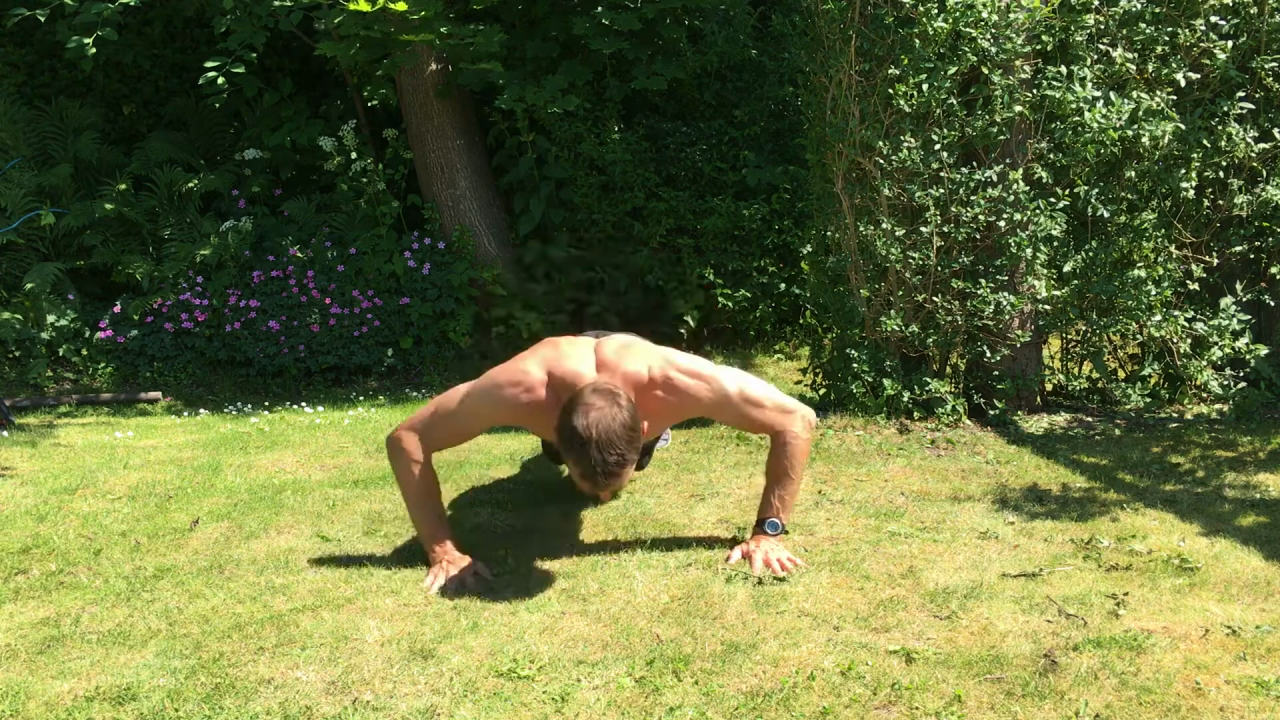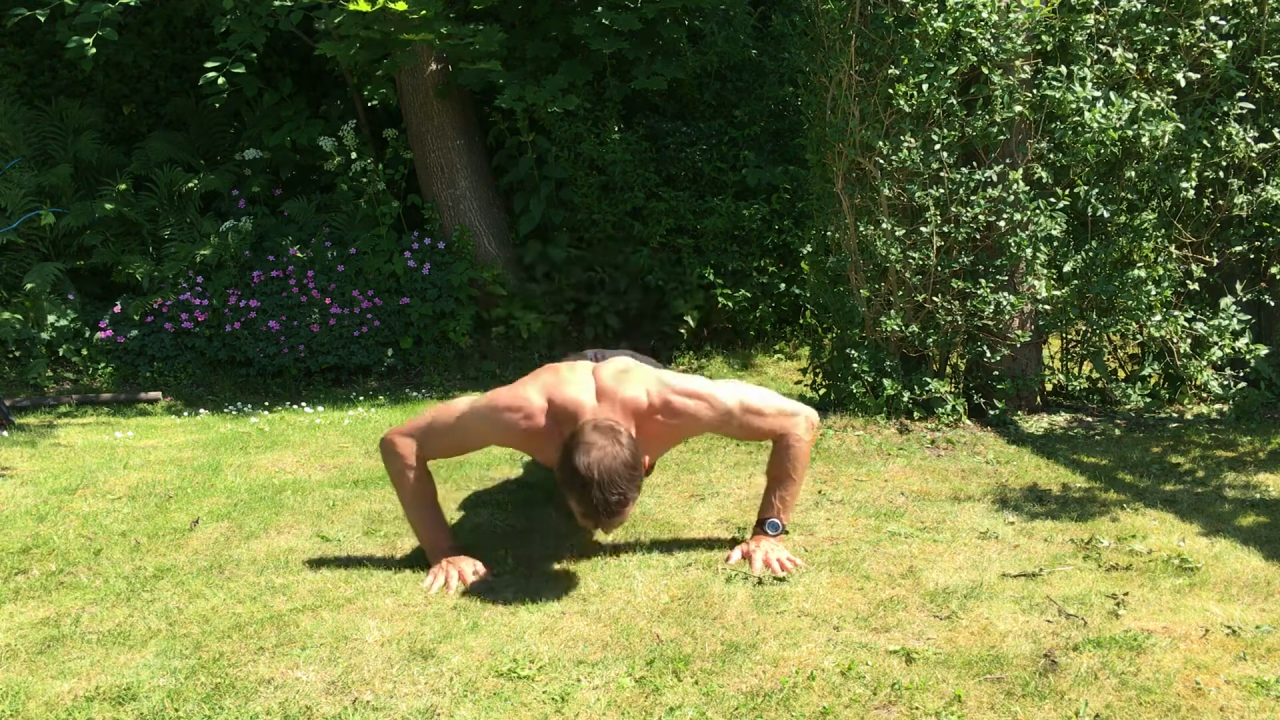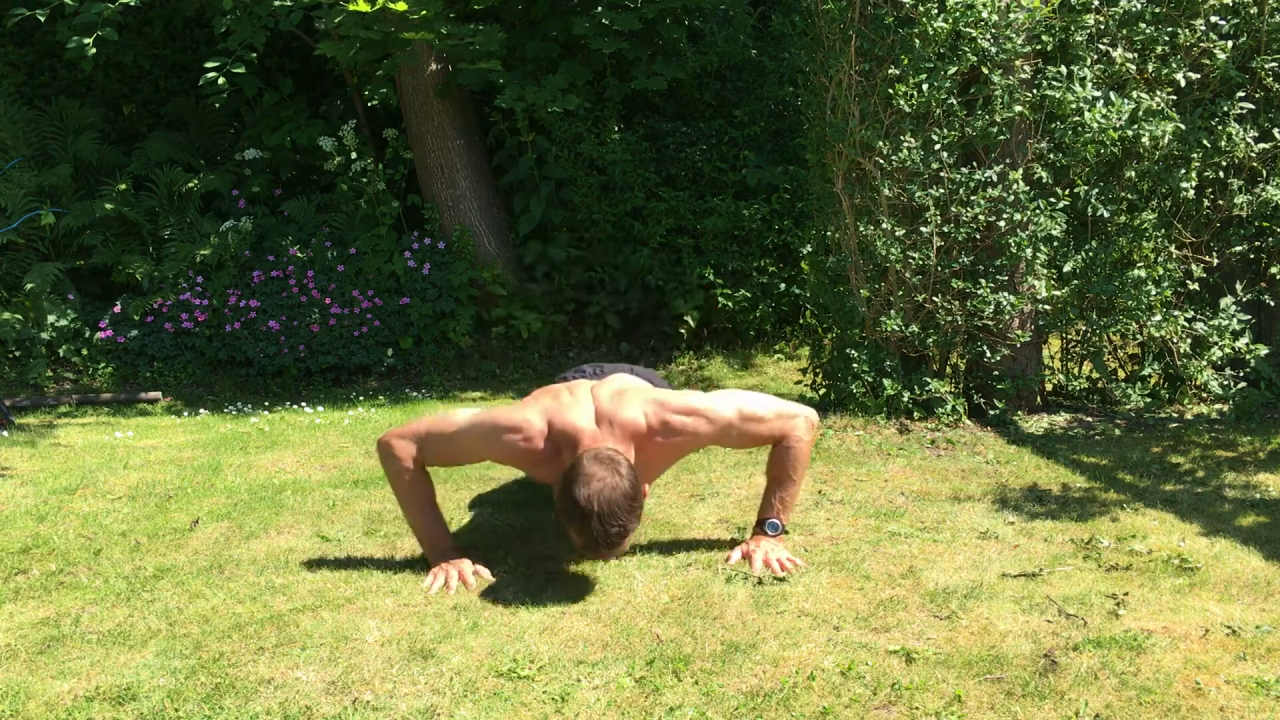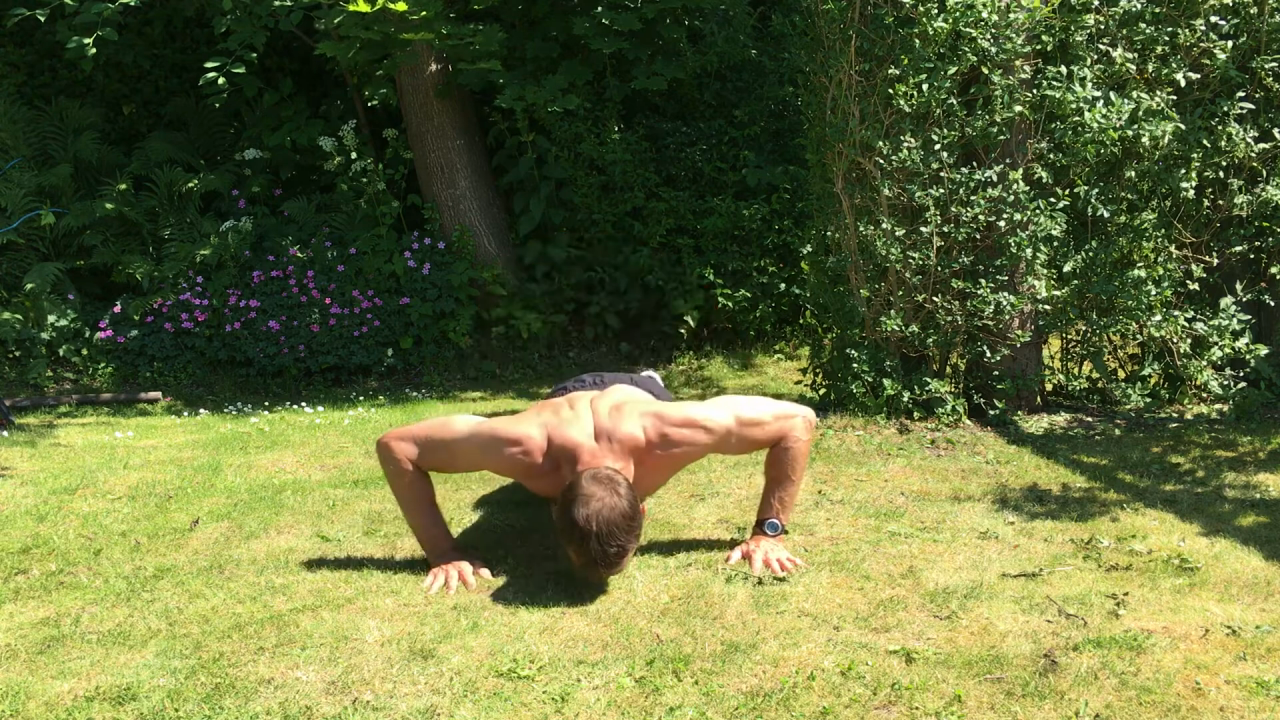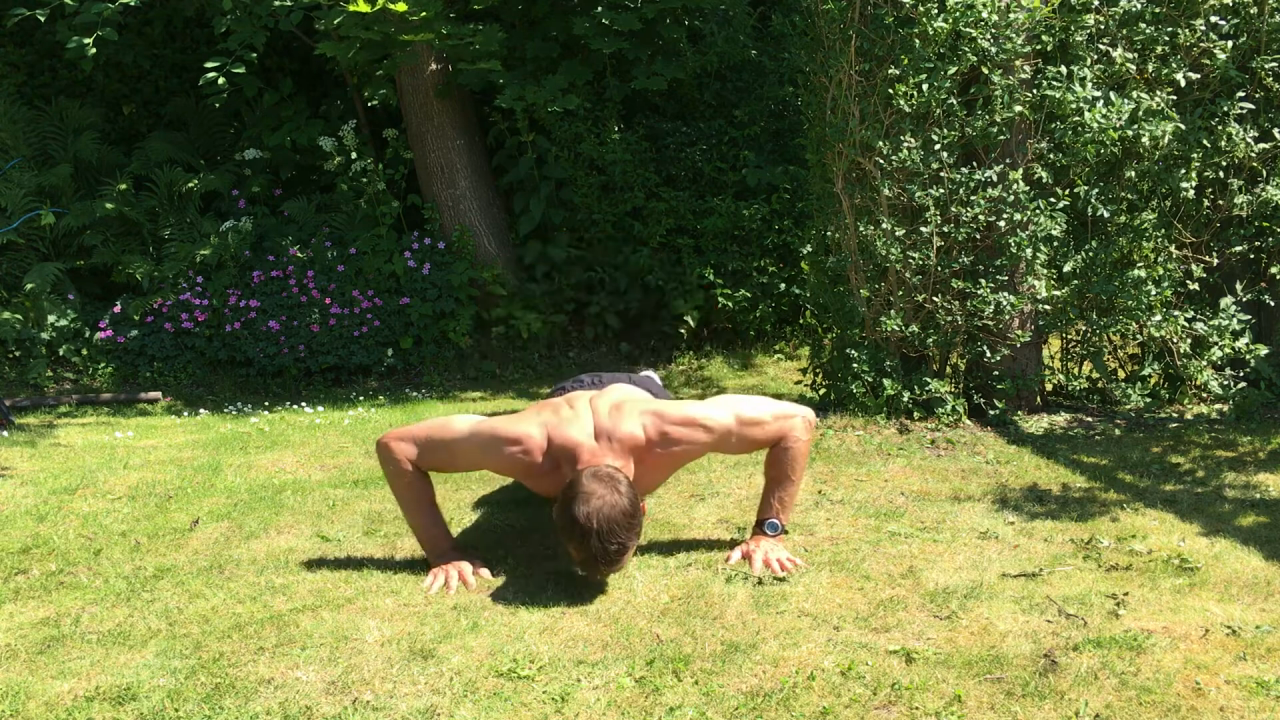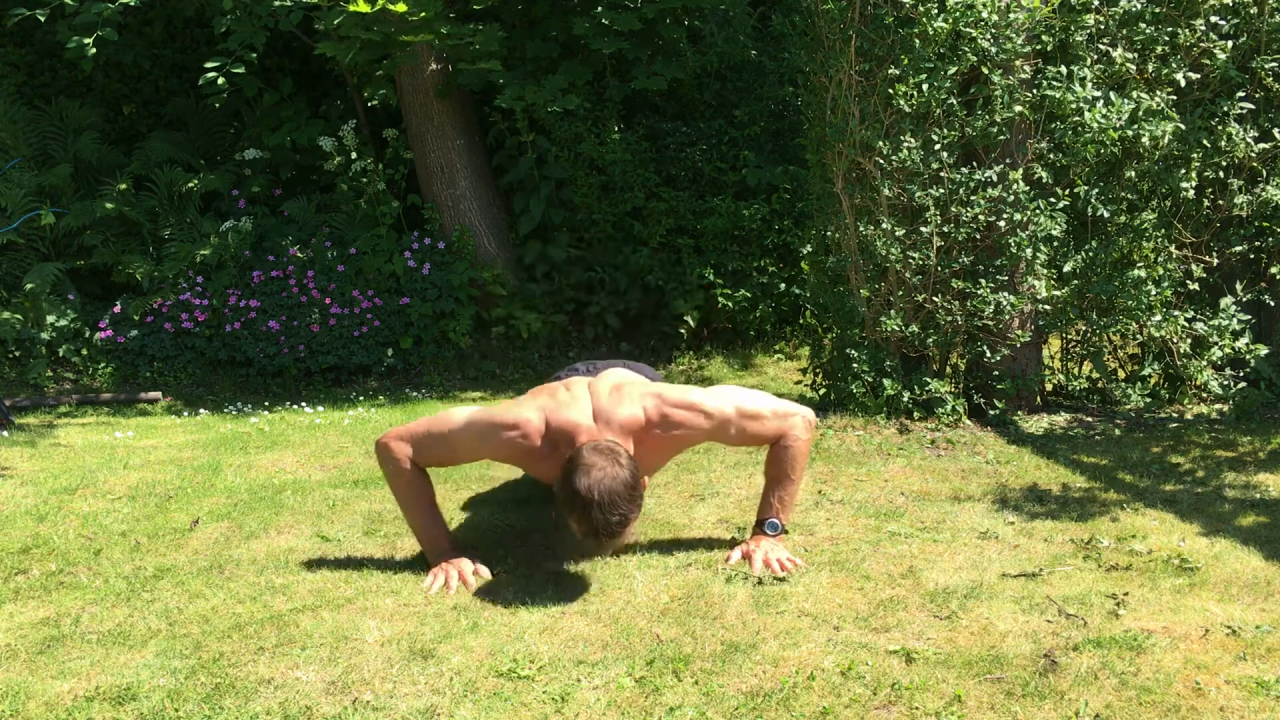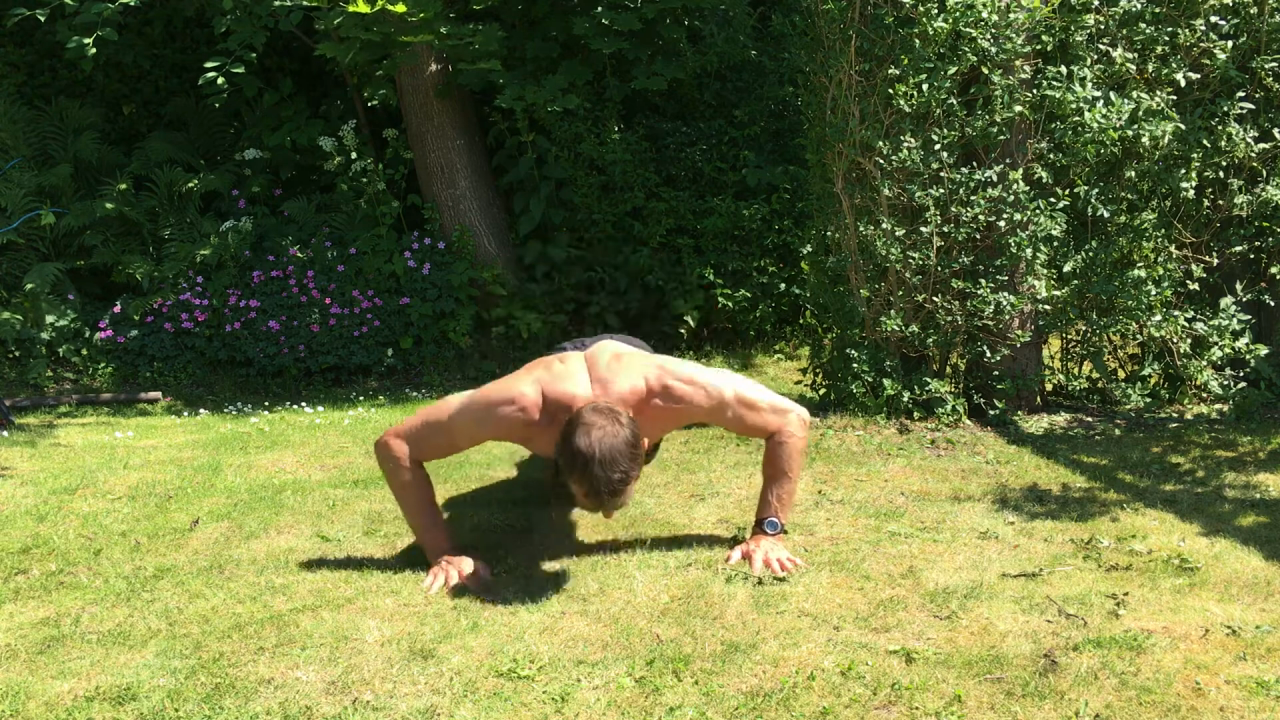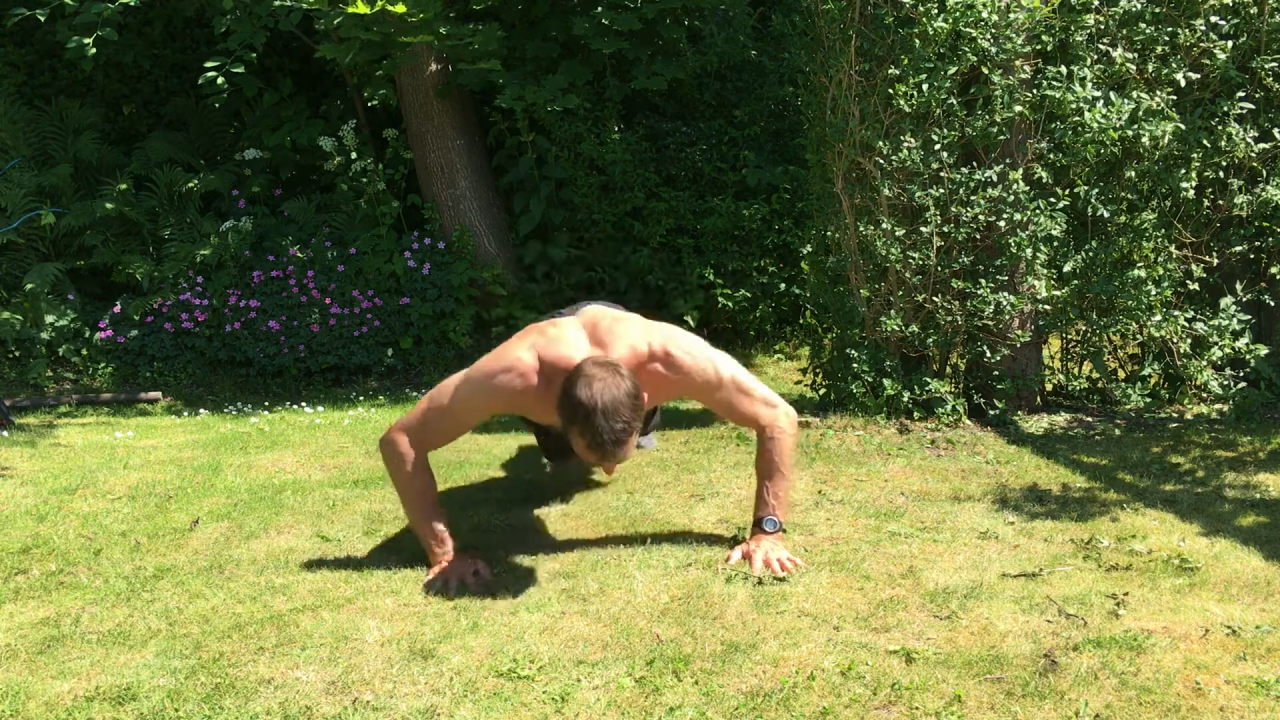
dt=0.1s
person 1, frame 1
left shoulder: (674, 384)
right shoulder: (524, 390)
left elbow: (798, 421)
right elbow: (404, 440)
left wrist: (768, 531)
right wrist: (442, 549)
person 1, frame 2
left shoulder: (676, 406)
right shoulder: (522, 414)
left elbow: (802, 423)
right elbow: (397, 444)
left wrist: (768, 531)
right wrist: (444, 553)
left hip: (638, 388)
person 1, frame 3
left shoulder: (670, 425)
right shoulder: (529, 437)
left elbow: (802, 423)
right elbow: (394, 445)
left wrist: (769, 532)
right wrist: (442, 552)
left hip: (636, 385)
right hip: (572, 387)
person 1, frame 4
left shoulder: (669, 436)
right shoulder: (525, 449)
left elbow: (800, 422)
right elbow: (393, 446)
left wrist: (769, 532)
right wrist: (442, 554)
left hip: (636, 394)
right hip: (571, 398)
left ankle: (648, 384)
person 1, frame 5
left shoulder: (673, 434)
right shoulder: (524, 447)
left elbow: (800, 422)
right elbow: (393, 447)
left wrist: (768, 533)
right wrist: (442, 554)
left hip: (637, 393)
right hip: (571, 400)
person 1, frame 6
left shoulder: (670, 421)
right shoulder: (524, 434)
left elbow: (800, 422)
right elbow: (392, 447)
left wrist: (769, 533)
right wrist: (441, 554)
left hip: (632, 379)
right hip: (569, 384)
person 1, frame 7
left shoulder: (676, 391)
right shoulder: (518, 407)
left elbow: (795, 420)
right elbow: (392, 445)
left wrist: (768, 530)
right wrist: (443, 554)
left hip: (624, 355)
person 1, frame 8
left shoulder: (673, 361)
right shoulder: (514, 377)
left elbow: (779, 419)
right elbow: (398, 440)
left wrist: (768, 529)
right wrist: (443, 552)
